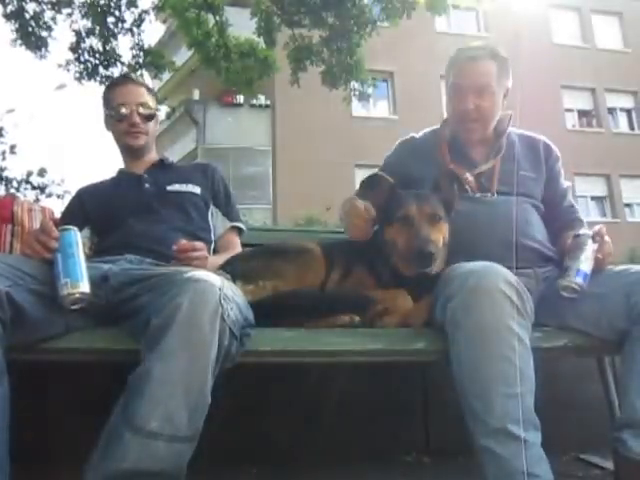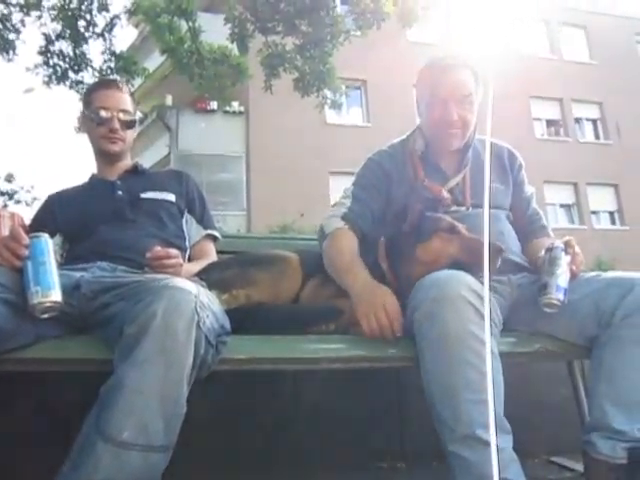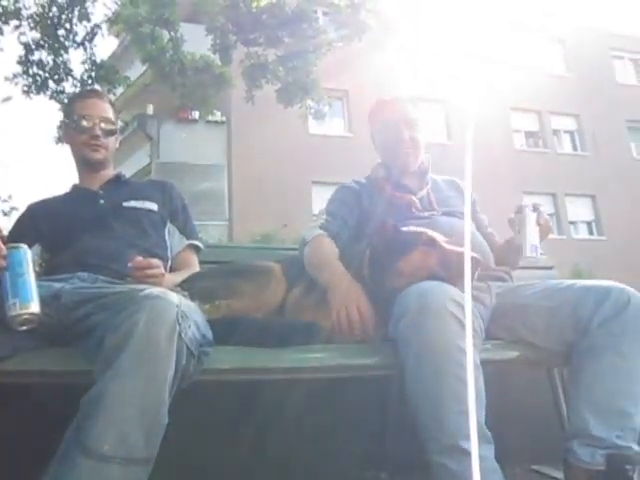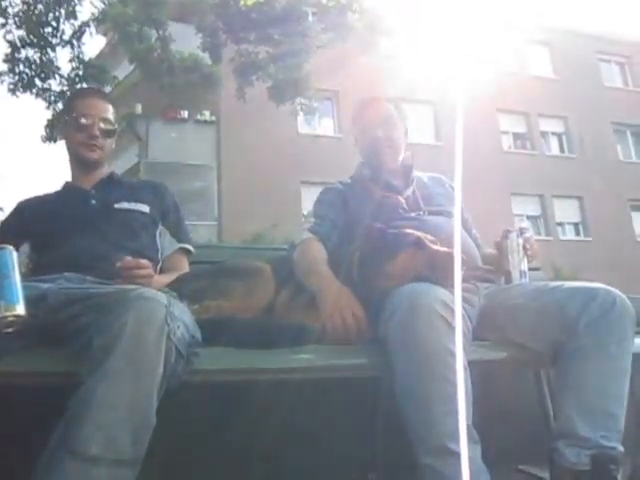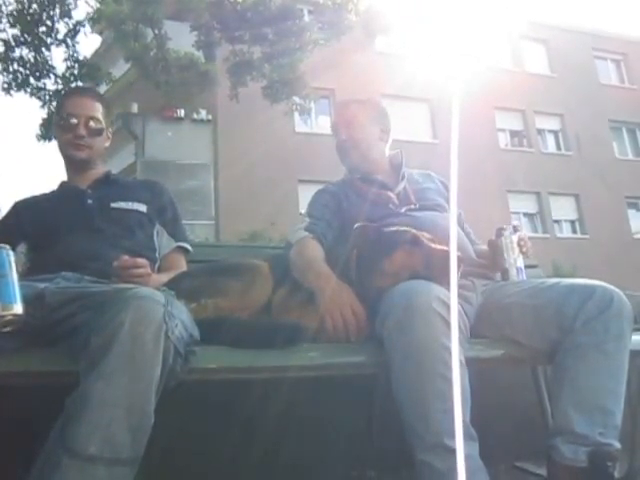
dt=1s
person 1, frame 1
left shoulder: (538, 151)
right shoulder: (416, 151)
left elbow: (566, 226)
right elbow: (360, 204)
right wrist: (357, 211)
left hip: (550, 280)
right hip: (468, 279)
right knee: (487, 286)
person 1, frame 2
left shoulder: (504, 159)
right shoulder: (387, 164)
left elbow: (533, 231)
right elbow: (338, 229)
right wrist: (364, 286)
left hip: (520, 287)
right hip: (442, 289)
right knee: (453, 294)
person 1, frame 3
left shoulder: (454, 188)
right shoulder: (357, 194)
right elbow: (318, 243)
left wrist: (520, 240)
right wrist: (339, 279)
left hip: (493, 291)
right hip: (424, 296)
right knee: (435, 304)
person 1, frame 4
left shoulder: (439, 185)
right shoulder: (342, 196)
right elbow: (307, 245)
left wrist: (506, 256)
right wrist: (328, 285)
left hip: (481, 291)
right hip: (413, 297)
left knee: (605, 305)
right knee: (425, 305)
person 1, frame 5
left shoulder: (431, 182)
right shoulder: (335, 197)
right elbow: (304, 245)
right wrist: (327, 282)
left hip: (479, 288)
right hip: (410, 294)
left knee: (603, 302)
right knee: (422, 305)
person 2, frame 1
left shoulder: (202, 176)
right shoulder: (91, 195)
left elbow: (234, 252)
right elbow: (55, 247)
left wrist: (209, 263)
right wrist: (38, 243)
left hip: (168, 280)
right hip: (89, 278)
left knee: (202, 293)
person 2, frame 2
left shoulder: (176, 183)
right shoulder: (62, 202)
left elbow: (210, 259)
left wrist: (184, 271)
left hip: (143, 286)
right hip: (60, 285)
left knee: (178, 300)
person 2, frame 3
left shoulder: (159, 194)
right shoulder: (43, 211)
left elbow: (192, 271)
left wrist: (166, 281)
left hip: (125, 299)
right hip: (45, 296)
left knee: (159, 309)
person 2, frame 4
left shoulder: (152, 195)
right shoulder: (34, 208)
left elbow: (182, 274)
left wrist: (154, 281)
left hip: (116, 300)
right hip: (36, 295)
left knee: (147, 309)
person 2, frame 5
left shoulder: (149, 194)
left elbow: (179, 273)
left wrist: (151, 280)
left hip: (114, 300)
right hip: (33, 296)
left knee: (144, 309)
